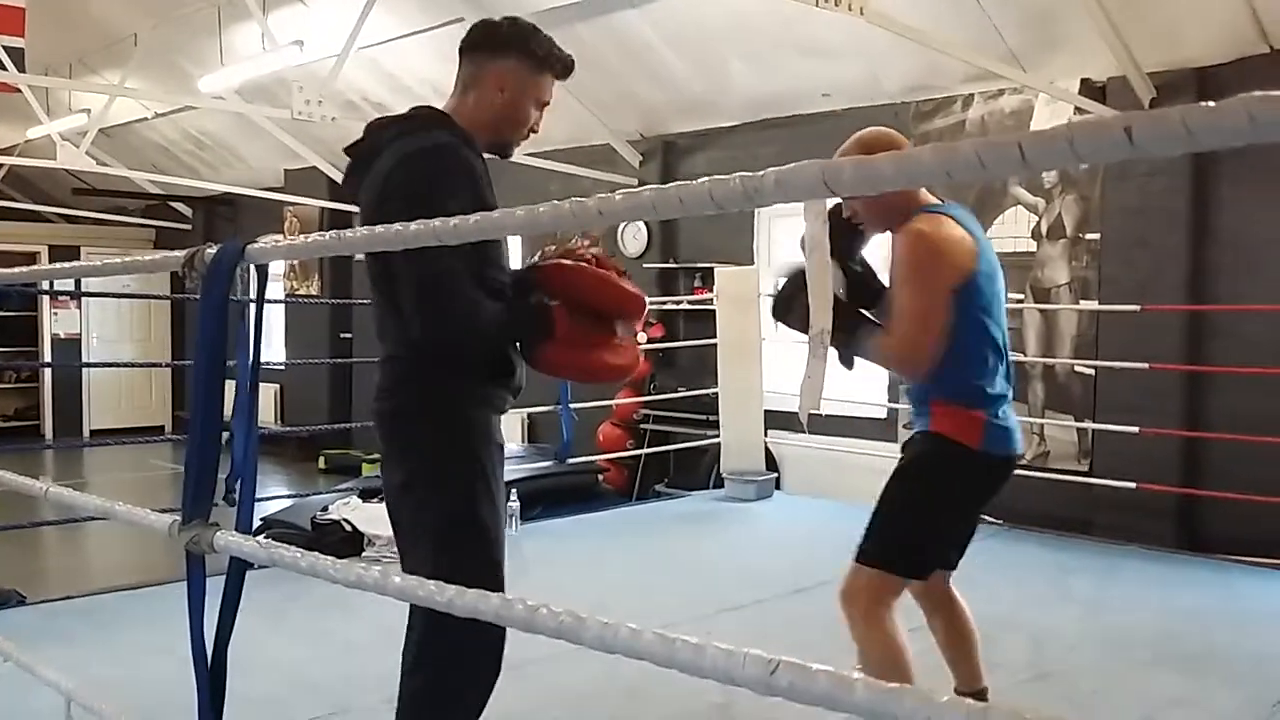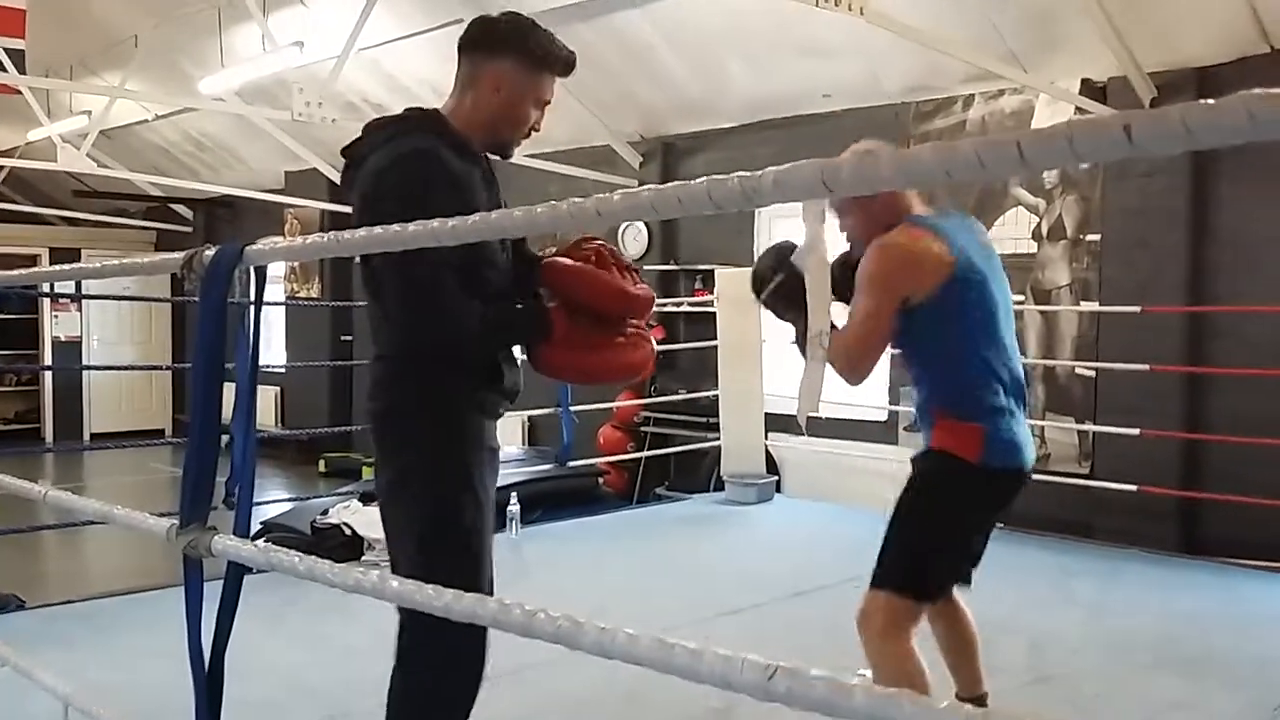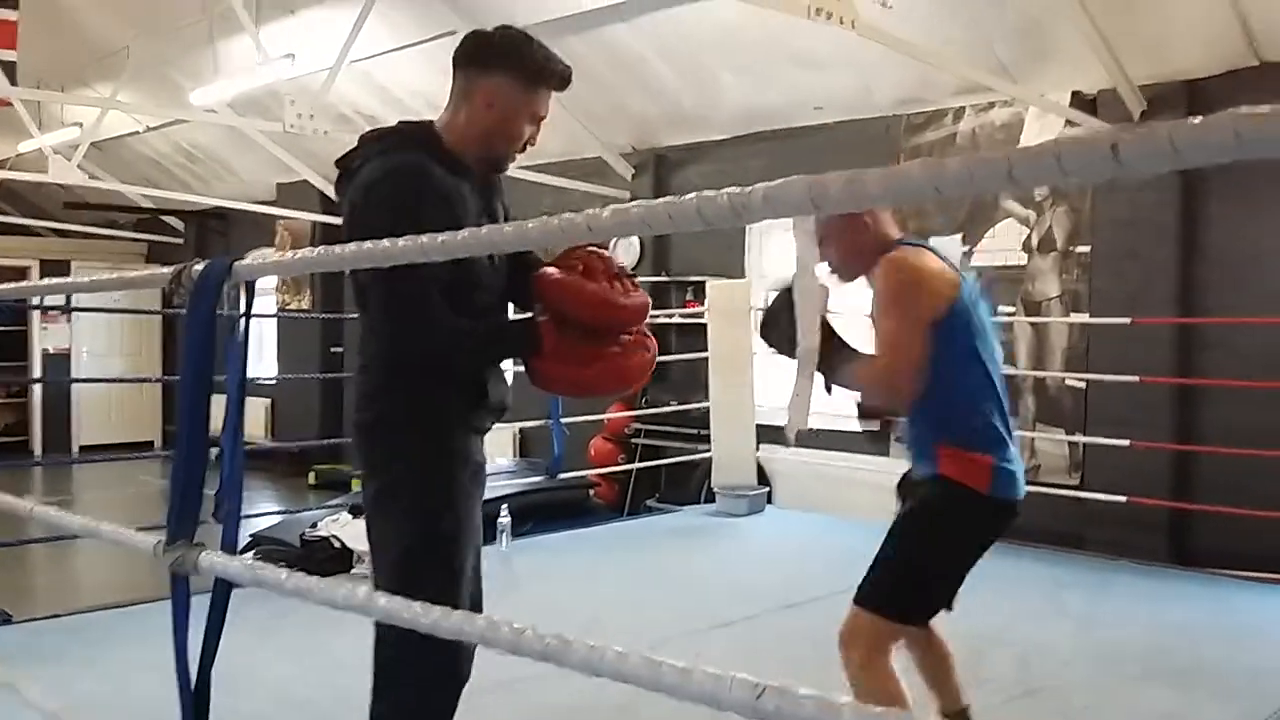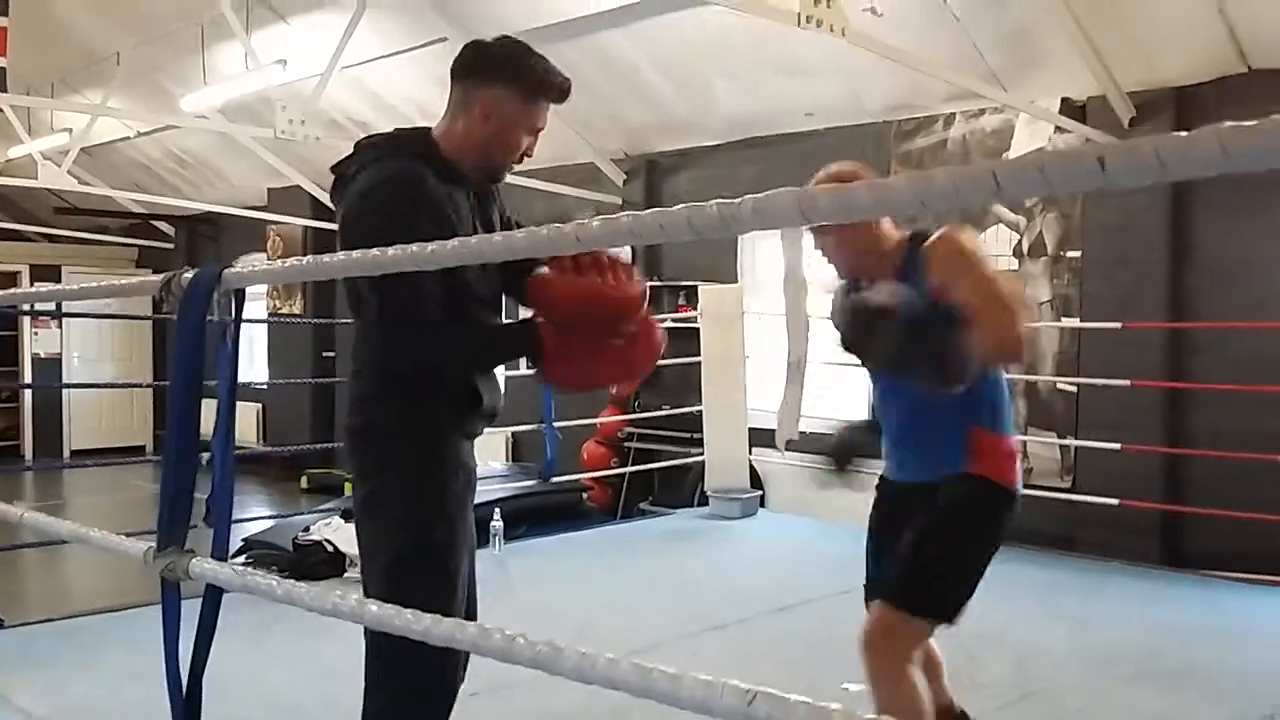
dt=0.1s
person 1, frame 1
left shoulder: (410, 158)
right shoulder: (439, 164)
left elbow: (473, 285)
right elbow: (444, 315)
right wrist: (543, 318)
left hip: (423, 409)
right hip: (442, 414)
left knee: (443, 609)
right knee: (465, 621)
person 1, frame 2
left shoulder: (469, 166)
right shoulder: (412, 171)
left elbow: (507, 269)
right elbow: (432, 320)
right wrist: (543, 323)
left hip: (461, 416)
right hip: (430, 420)
left knee: (454, 612)
right knee: (449, 624)
person 1, frame 3
left shoulder: (473, 182)
right shoulder: (400, 186)
left elbow: (512, 276)
right elbow: (415, 336)
right wrist: (532, 337)
left hip: (448, 431)
right hip: (415, 435)
left knee: (442, 627)
right knee: (427, 638)
person 1, frame 4
left shoulder: (471, 188)
right shoulder: (398, 196)
left elbow: (517, 272)
right elbow: (415, 343)
left wrist: (571, 286)
right wrist: (534, 339)
left hip: (439, 437)
right hip: (408, 444)
right knee: (420, 641)
person 2, frame 1
left shoulder: (921, 239)
right shoulder: (943, 224)
left elbow: (908, 352)
right elbow: (900, 316)
left wrist: (836, 326)
left hip: (960, 435)
right hip: (972, 433)
left knee: (864, 594)
right knee: (927, 579)
right ankle: (975, 703)
person 2, frame 2
left shoulder: (896, 250)
right shoulder: (960, 227)
left elbow: (853, 364)
left wrist: (800, 306)
left hip: (969, 450)
right hip: (993, 445)
left knee: (882, 619)
right knee: (930, 586)
right ankle: (973, 705)
person 2, frame 3
left shoulder: (902, 271)
right shoulder: (927, 268)
left elbow: (894, 387)
left wrist: (819, 350)
left hip: (967, 480)
right hip: (970, 474)
left knee: (863, 642)
right knee: (904, 614)
person 2, frame 4
left shoulder: (944, 254)
right shoulder: (854, 297)
left elbow: (1010, 340)
left wrist: (922, 341)
left hip: (972, 477)
right hip: (905, 480)
left knee: (884, 640)
right knee: (896, 633)
person 3, frame 1
left shoulder: (1073, 201)
right shoulder: (1041, 205)
right elbow: (1013, 187)
left hip: (1061, 290)
right hip: (1034, 290)
left knee: (1063, 370)
right knee: (1033, 367)
left ankle: (1084, 435)
right ankle: (1037, 440)
person 3, frame 2
left shoulder: (1073, 203)
right shoulder: (1042, 206)
right elbow: (1014, 189)
left hip: (1062, 293)
right hip: (1035, 293)
left knee: (1063, 371)
right knee: (1034, 369)
left ankle: (1085, 438)
right ankle: (1038, 441)
person 3, frame 3
left shoulder: (1063, 214)
right shoulder: (1034, 219)
left hip: (1053, 304)
right hip: (1025, 304)
left knee: (1054, 383)
right knee: (1024, 380)
left ankle: (1075, 449)
right ankle: (1028, 452)
person 3, frame 4
left shoulder: (1054, 219)
right shoulder: (1024, 225)
left hip: (1045, 310)
left knee: (1045, 388)
right knee: (1016, 385)
left ankle: (1067, 455)
right ankle: (1020, 456)
